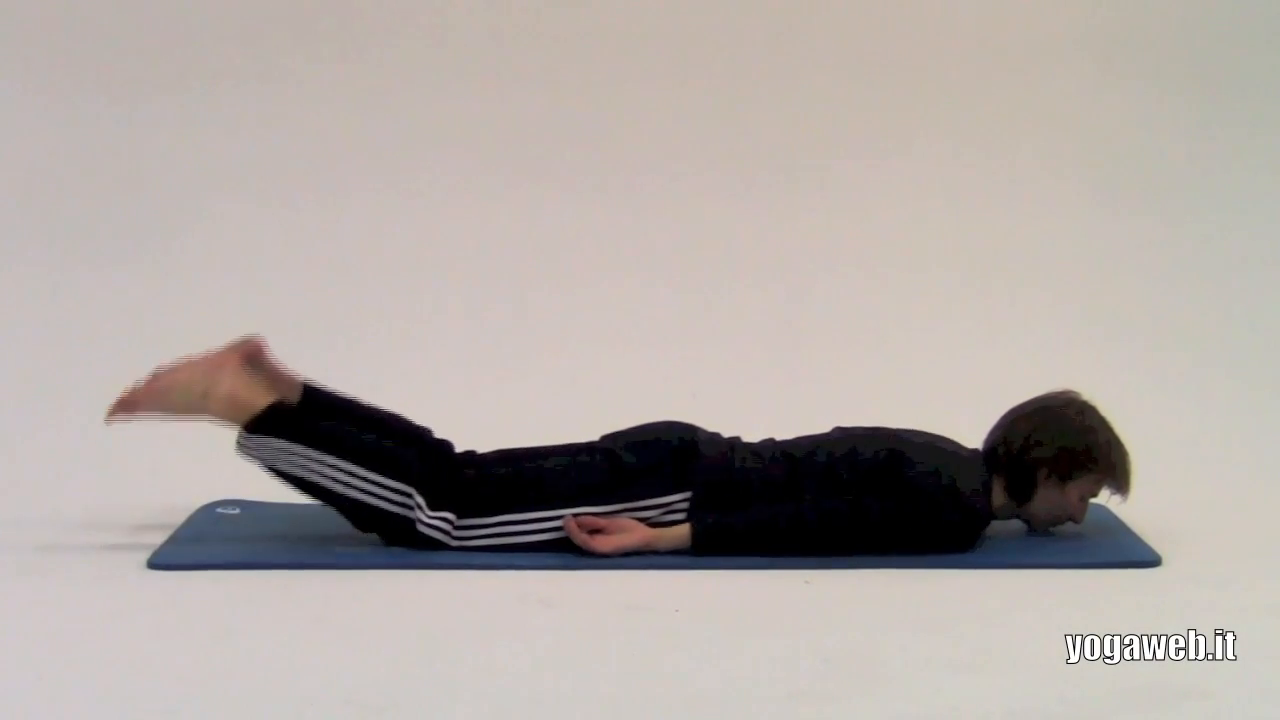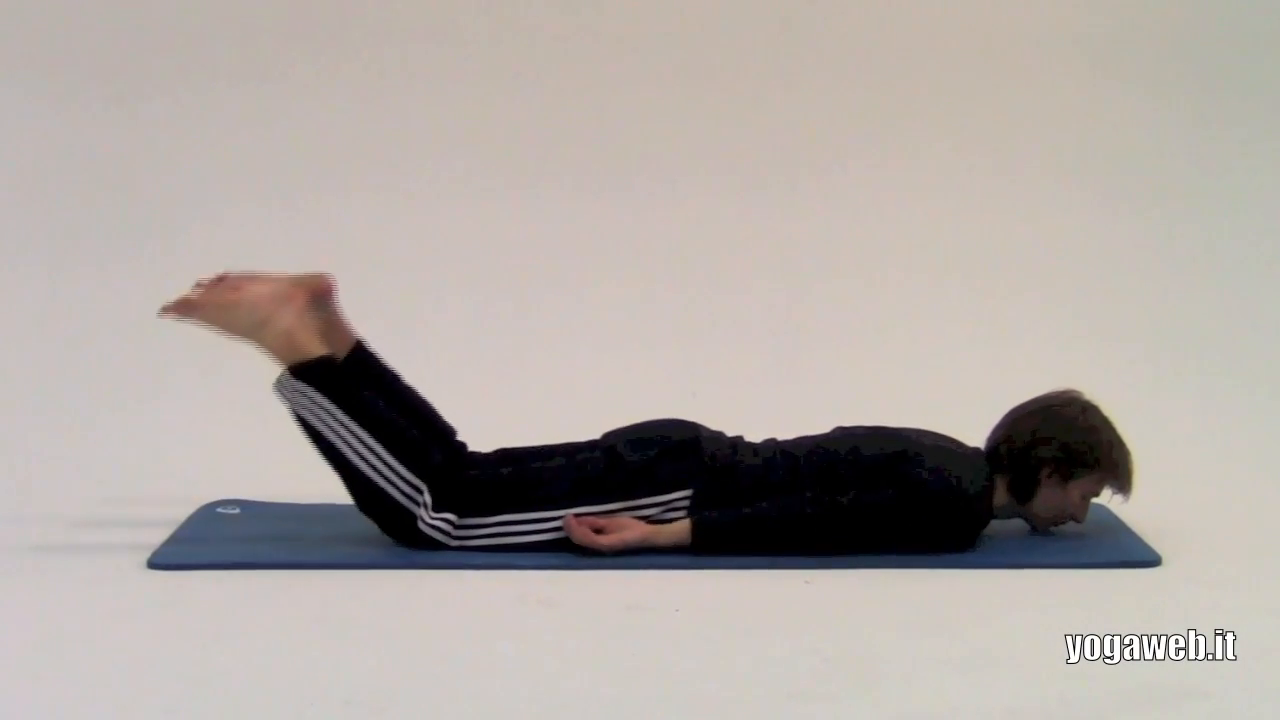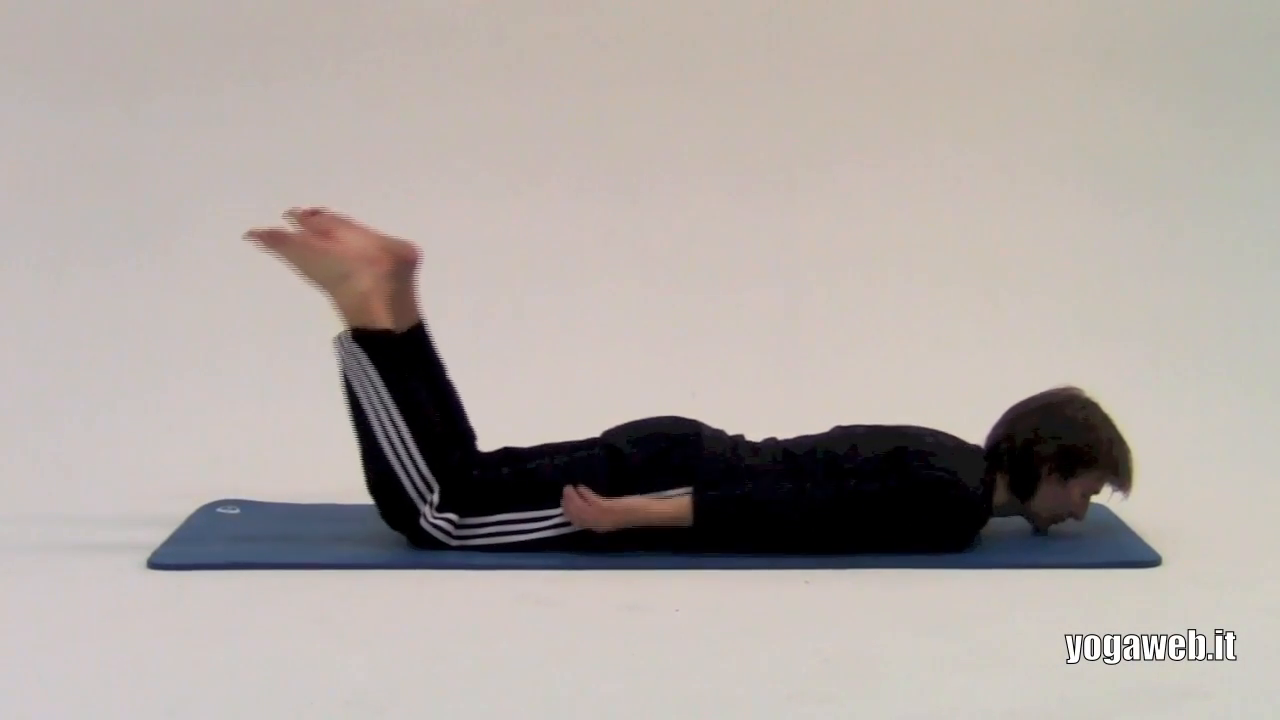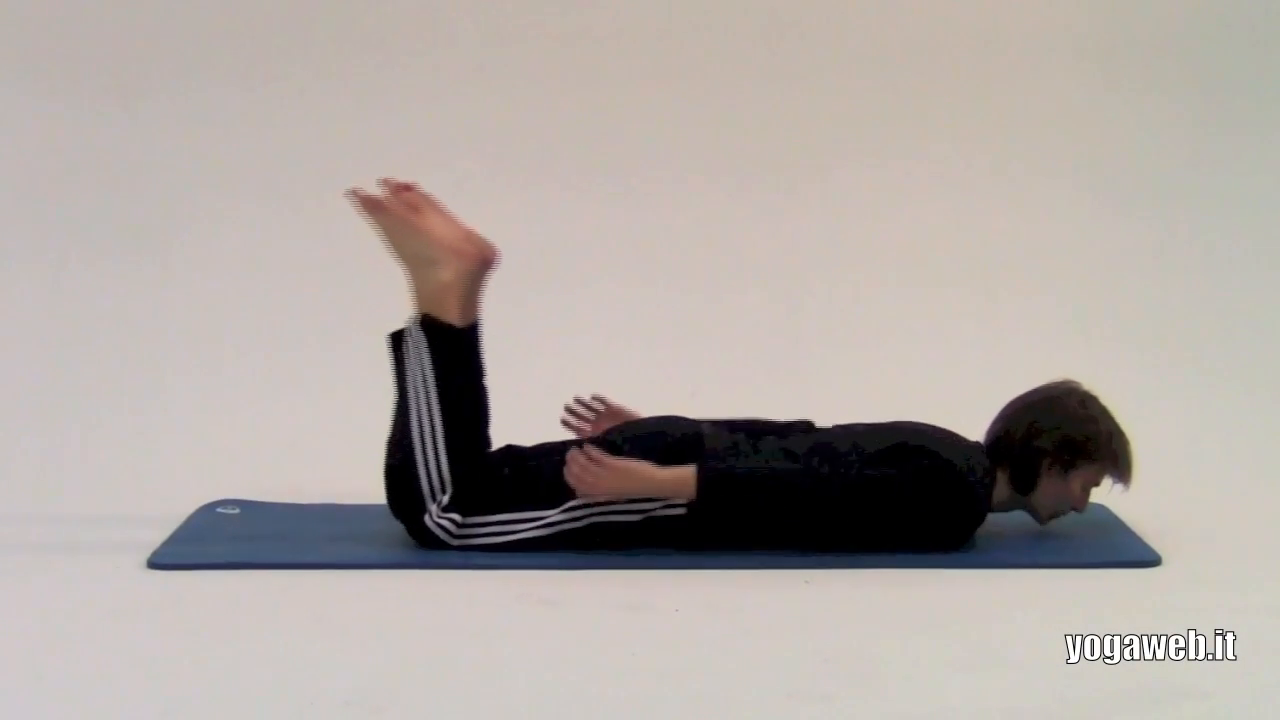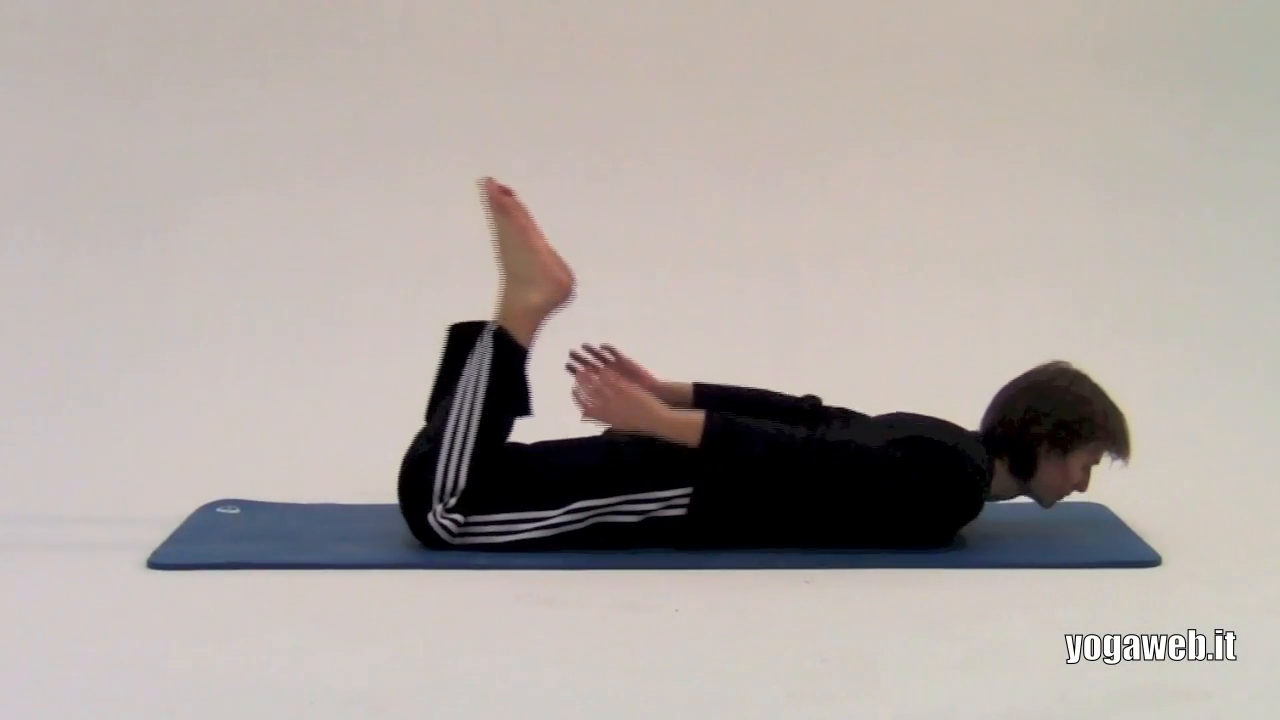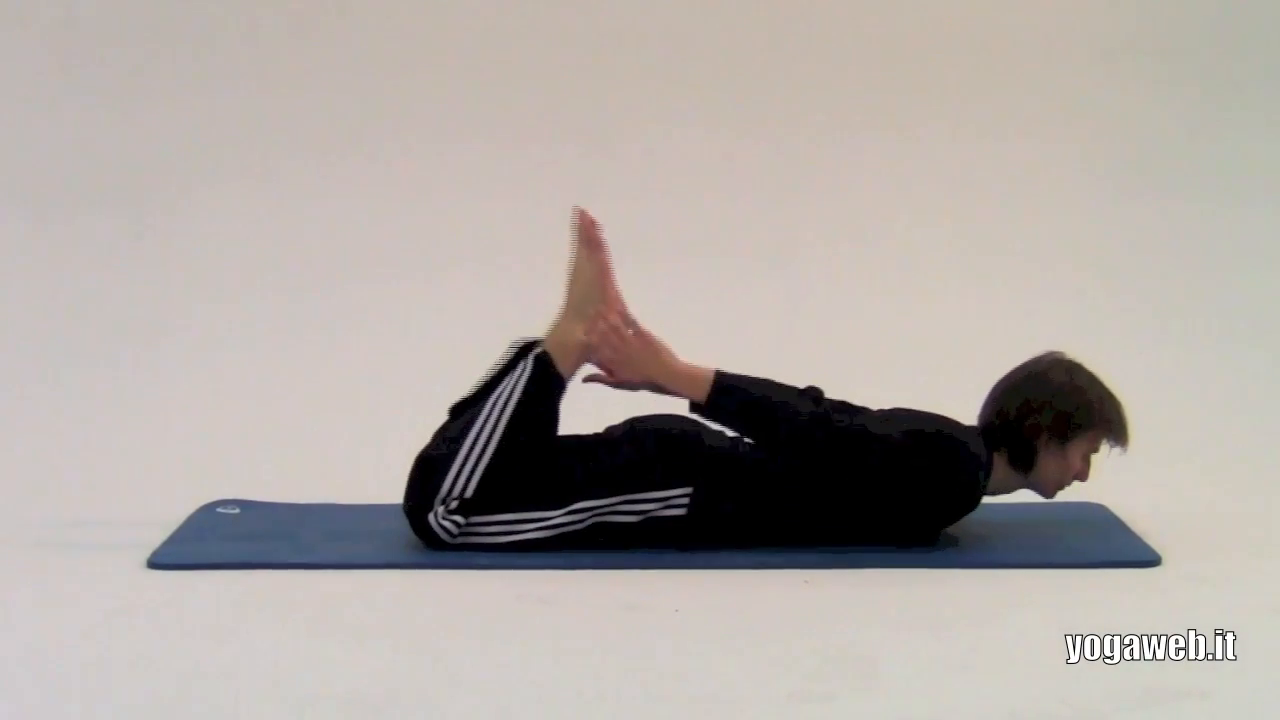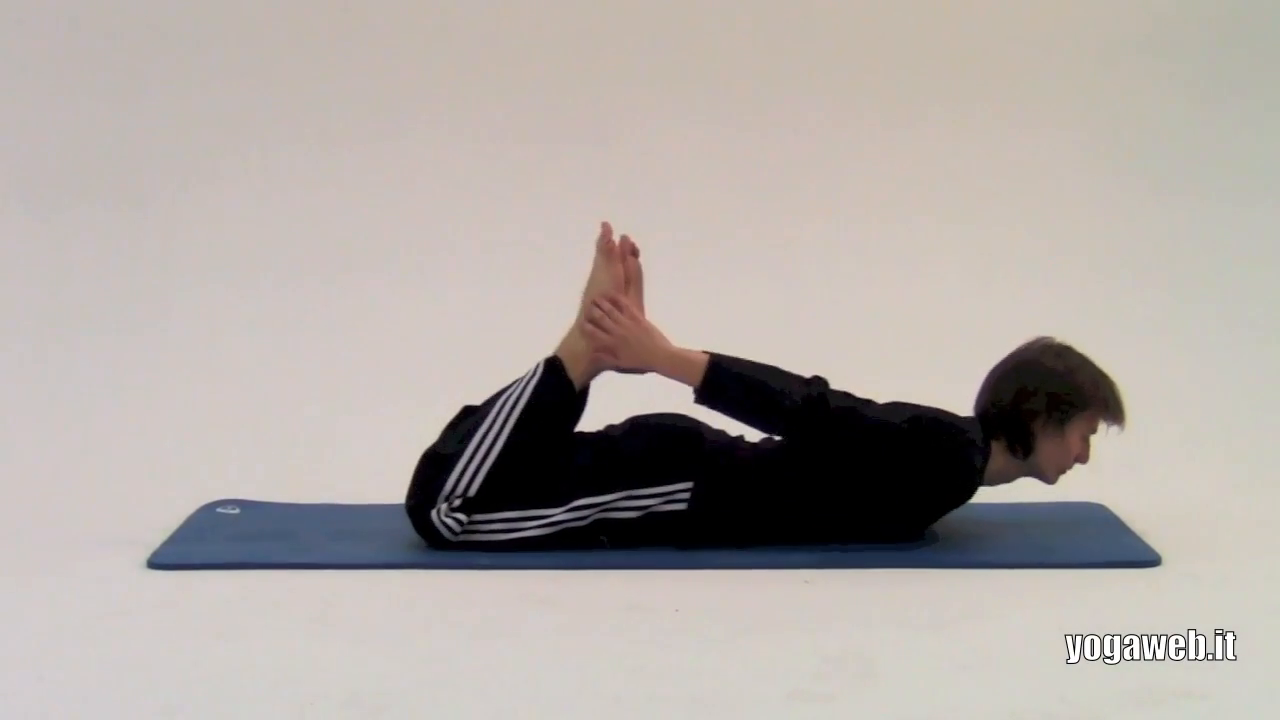
dt=0.3s
person 1, frame 1
left shoulder: (944, 463)
right shoulder: (957, 510)
right elbow: (809, 527)
left wrist: (662, 524)
right wrist: (666, 541)
left hip: (672, 462)
right hip: (669, 489)
left knee: (444, 475)
right knee: (437, 509)
left ankle: (270, 387)
right ankle: (242, 403)
person 1, frame 2
left shoulder: (947, 465)
right shoulder: (956, 509)
right elbow: (807, 521)
right wrist: (660, 536)
left hip: (676, 459)
right hip: (673, 485)
left knee: (446, 469)
right knee: (437, 506)
left ankle: (318, 325)
right ankle: (293, 338)
person 1, frame 3
left shoulder: (948, 459)
right shoulder: (954, 507)
right elbow: (806, 510)
right wrist: (650, 516)
left hip: (675, 456)
right hip: (675, 483)
left knee: (456, 477)
right knee: (438, 507)
left ankle: (388, 293)
right ankle: (368, 299)
person 1, frame 4
left shoulder: (947, 456)
right shoulder: (953, 503)
right elbow: (812, 496)
right wrist: (655, 483)
left hip: (675, 463)
right hip: (669, 489)
left knee: (451, 488)
right knee: (434, 507)
left ankle: (454, 283)
right ankle: (441, 288)
person 1, frame 5
left shoulder: (947, 448)
right shoulder: (953, 486)
left elbow: (801, 416)
right elbow: (815, 465)
left wrist: (667, 394)
right wrist: (666, 422)
left hip: (677, 471)
right hip: (673, 488)
right knee: (438, 506)
right ankle: (522, 305)
person 1, frame 6
left shoulder: (944, 444)
right shoulder: (953, 474)
left elbow: (809, 413)
right elbow: (816, 439)
left wrist: (667, 376)
right wrist: (672, 374)
left hip: (676, 465)
right hip: (670, 488)
right knee: (440, 506)
person 1, frame 7
left shoulder: (945, 439)
right shoulder: (951, 458)
left elbow: (811, 401)
right elbow: (814, 418)
left wrist: (665, 358)
right wrist: (669, 359)
left hip: (678, 465)
right hip: (670, 484)
right knee: (444, 506)
